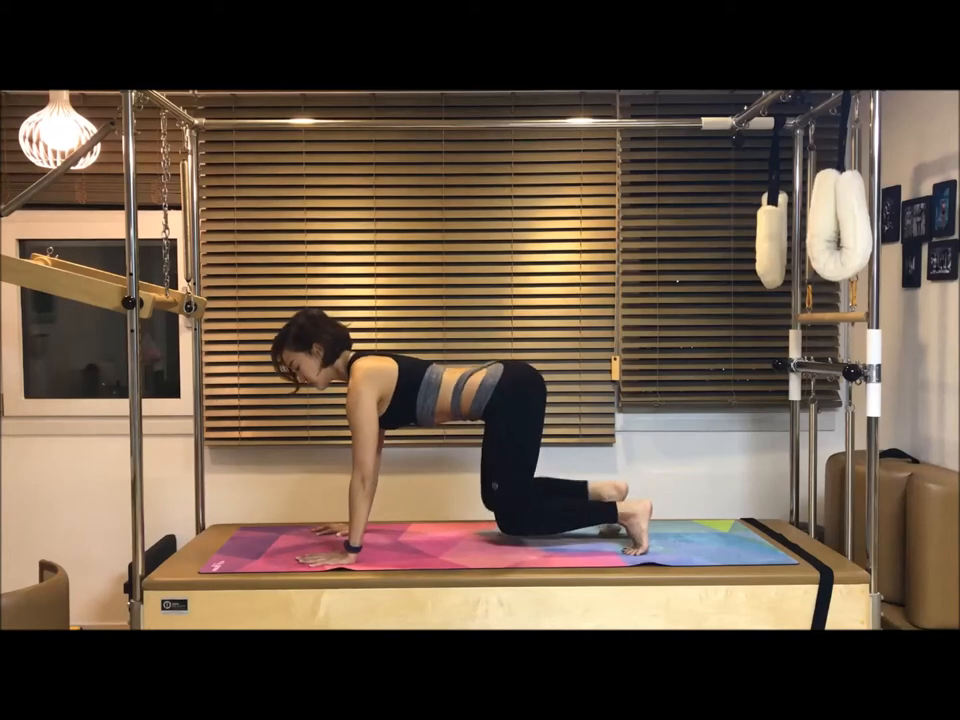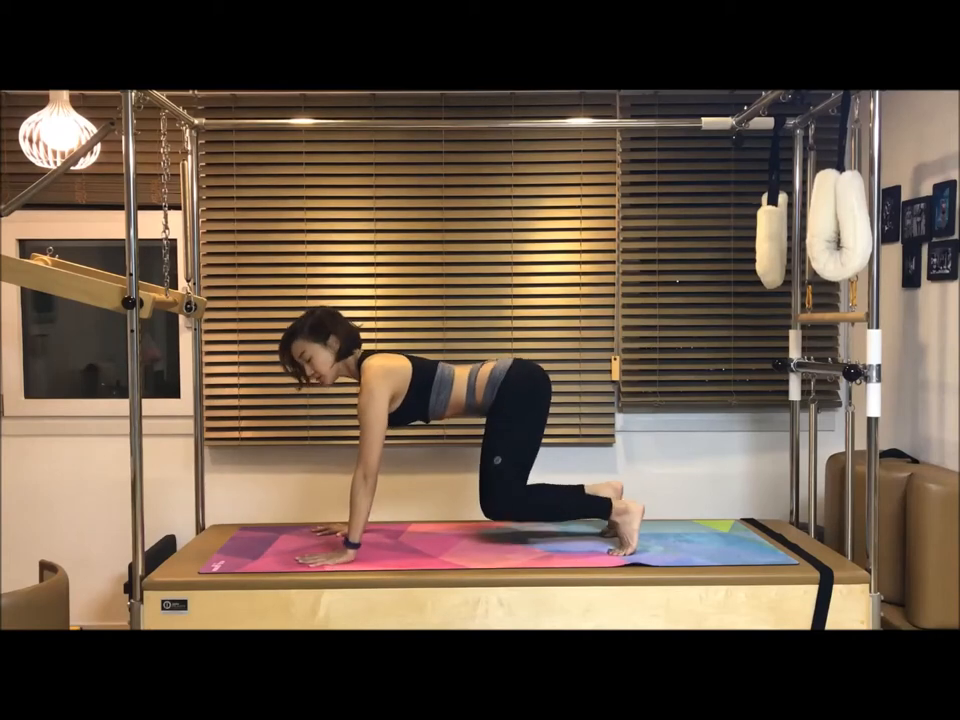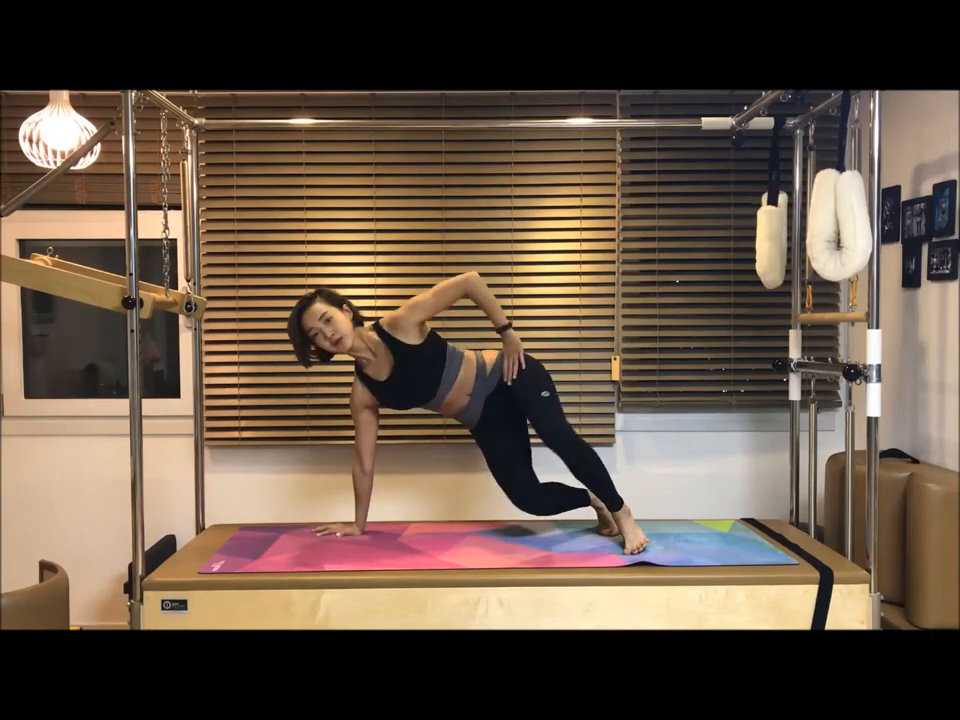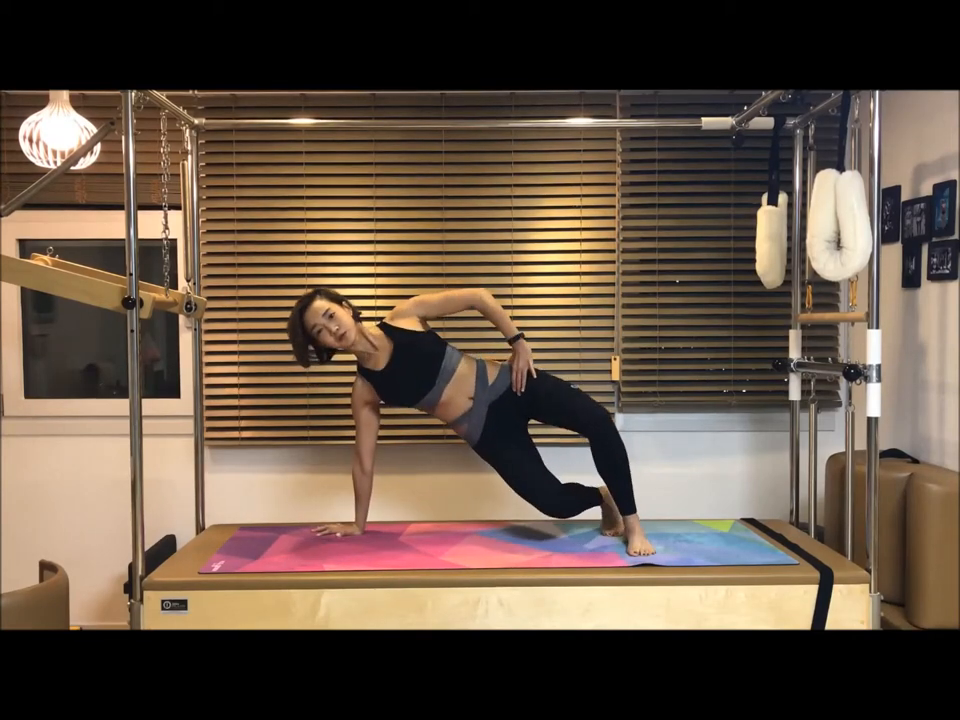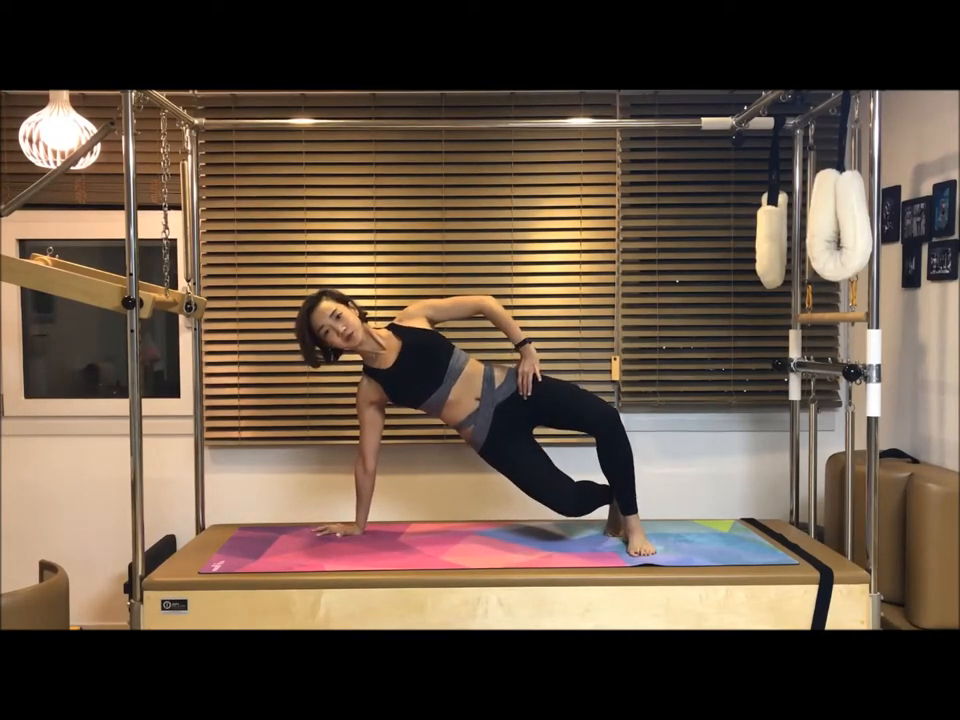
dt=0.7s
person 1, frame 1
left shoulder: (361, 383)
right shoulder: (368, 371)
left elbow: (363, 474)
right elbow: (371, 464)
left wrist: (351, 549)
right wrist: (356, 524)
left hip: (512, 394)
right hip: (509, 386)
left knee: (514, 517)
right knee: (499, 496)
left ankle: (627, 511)
right ankle: (601, 491)
person 1, frame 2
left shoulder: (375, 376)
right shoulder: (373, 372)
left elbow: (367, 470)
right elbow: (369, 466)
left wrist: (350, 547)
right wrist: (355, 525)
left hip: (520, 386)
right hip: (508, 391)
left knee: (504, 501)
right knee: (496, 503)
left ankle: (619, 509)
right ankle: (600, 492)
person 1, frame 3
left shoulder: (401, 323)
right shoulder: (363, 391)
left elbow: (470, 280)
right elbow: (364, 461)
left wrist: (507, 331)
right wrist: (358, 523)
left hip: (510, 375)
right hip: (486, 419)
left knee: (556, 434)
right knee: (529, 499)
left ankle: (621, 513)
right ankle: (594, 498)
person 1, frame 4
left shoulder: (404, 316)
right shoulder: (364, 389)
left elbow: (478, 297)
right elbow: (364, 460)
left wrist: (518, 341)
right wrist: (358, 523)
left hip: (510, 384)
right hip: (487, 431)
left knee: (596, 420)
right knee: (554, 503)
left ankle: (631, 522)
right ankle: (600, 496)
person 1, frame 5
left shoulder: (412, 317)
right shoulder: (370, 390)
left elbow: (485, 304)
right elbow: (367, 461)
left wrist: (525, 346)
right wrist: (358, 523)
left hip: (515, 390)
right hip: (492, 435)
left knee: (605, 418)
right knee: (567, 501)
left ankle: (631, 521)
right ankle: (612, 496)
